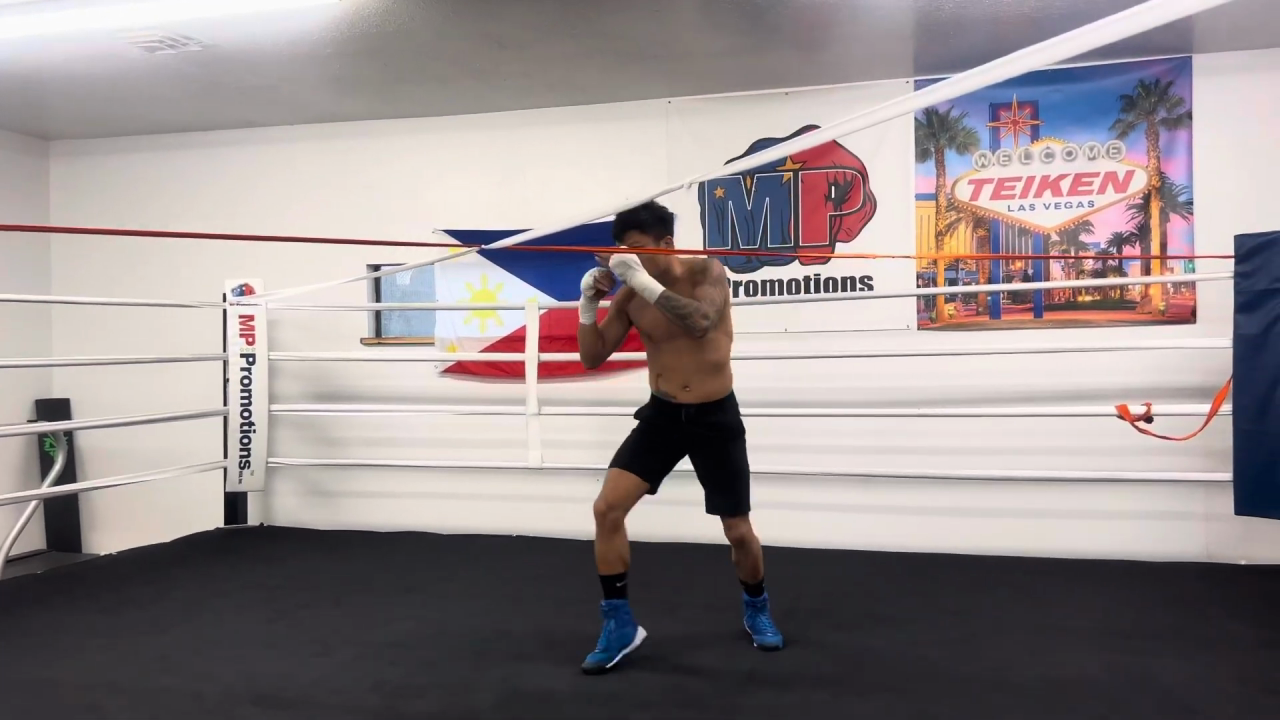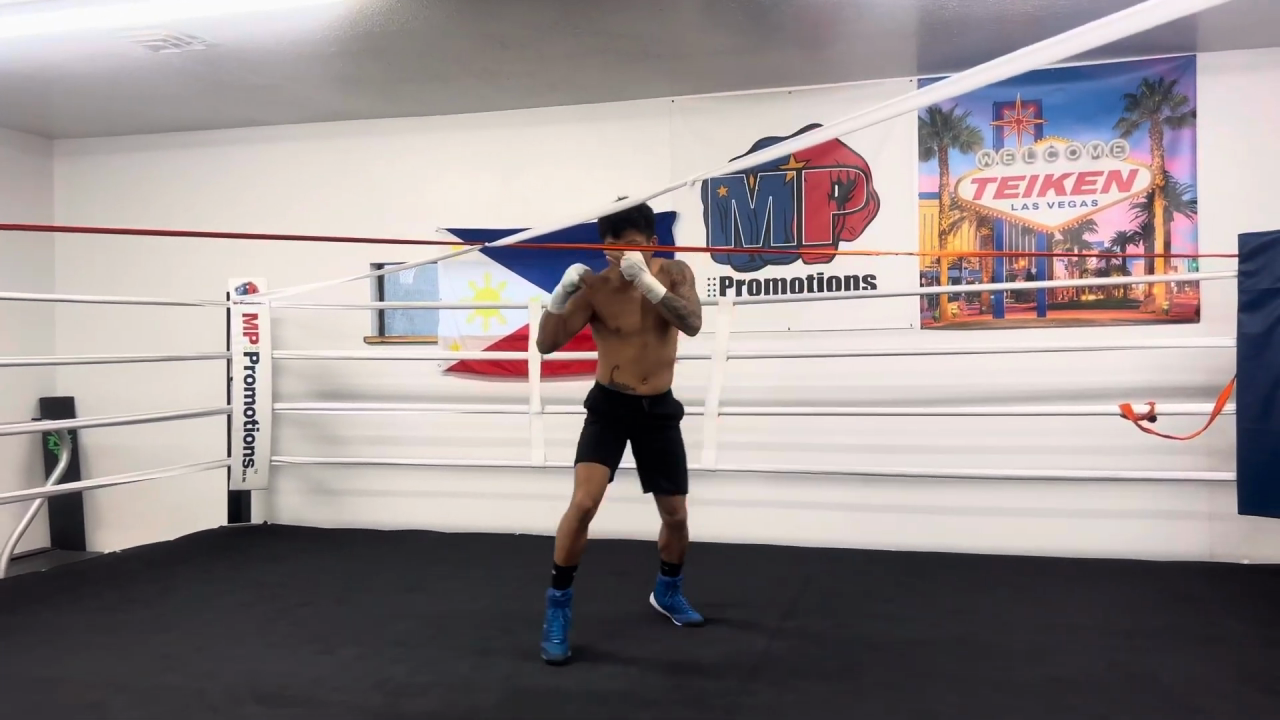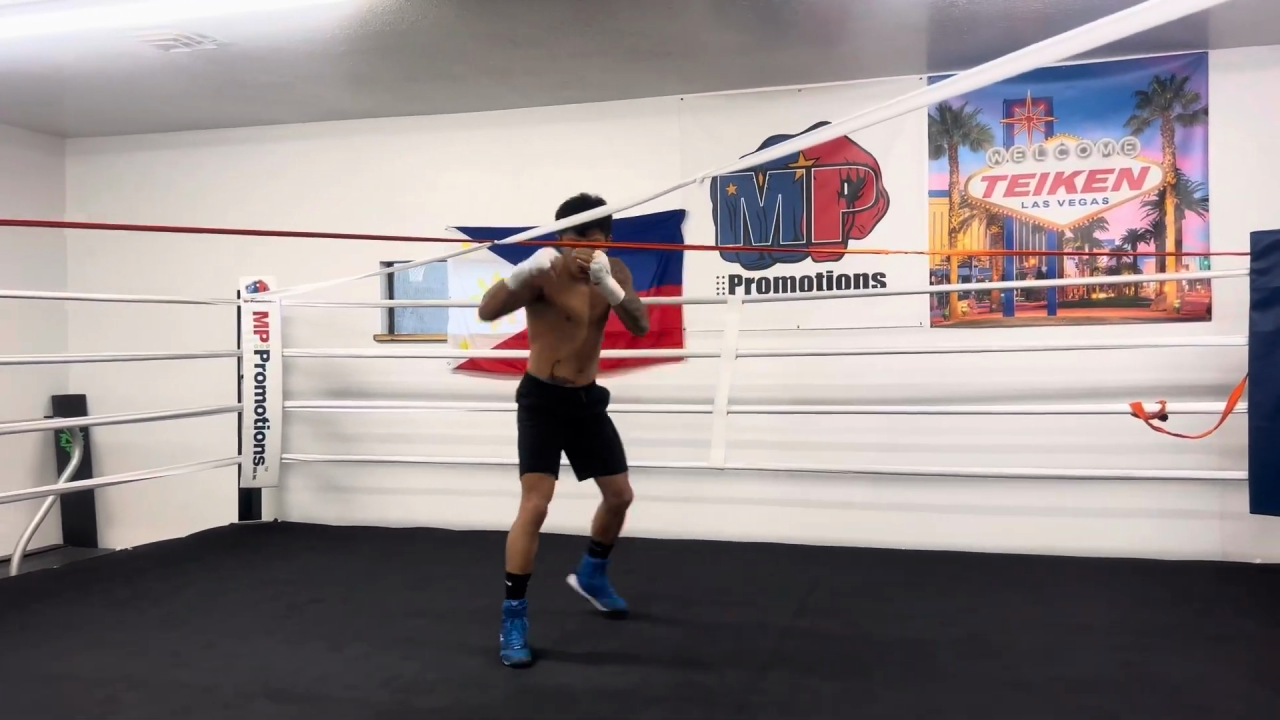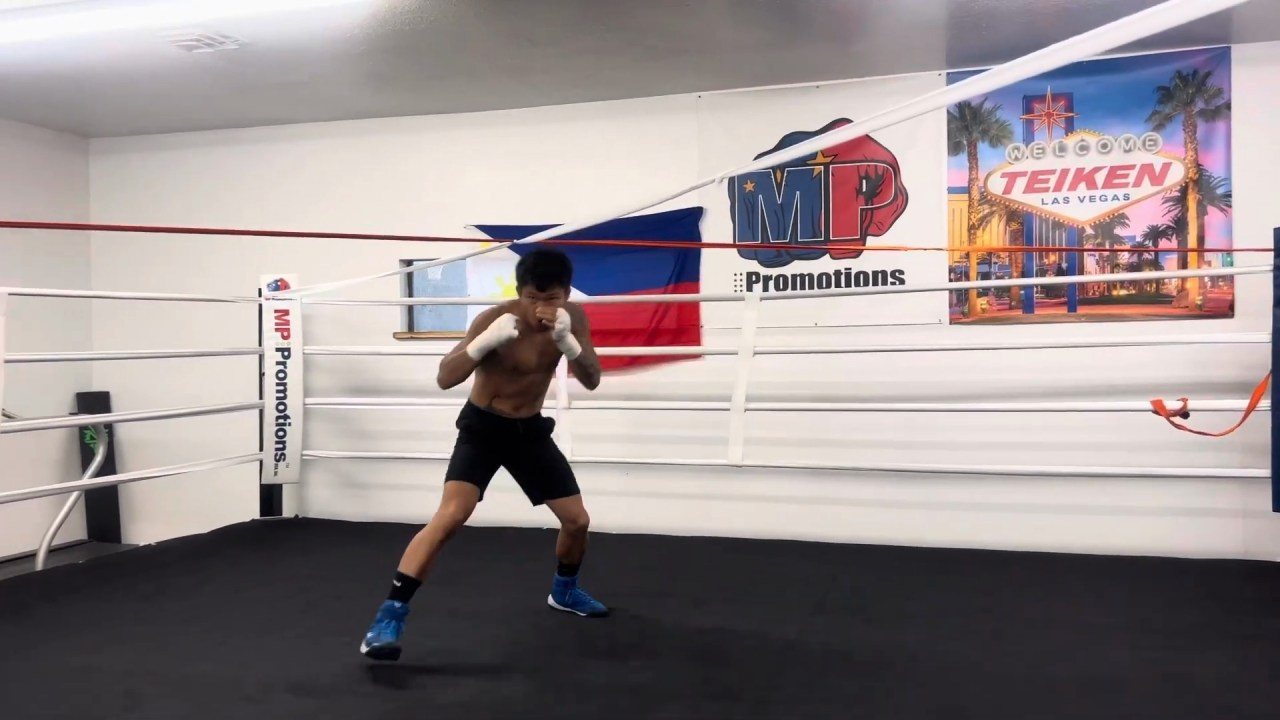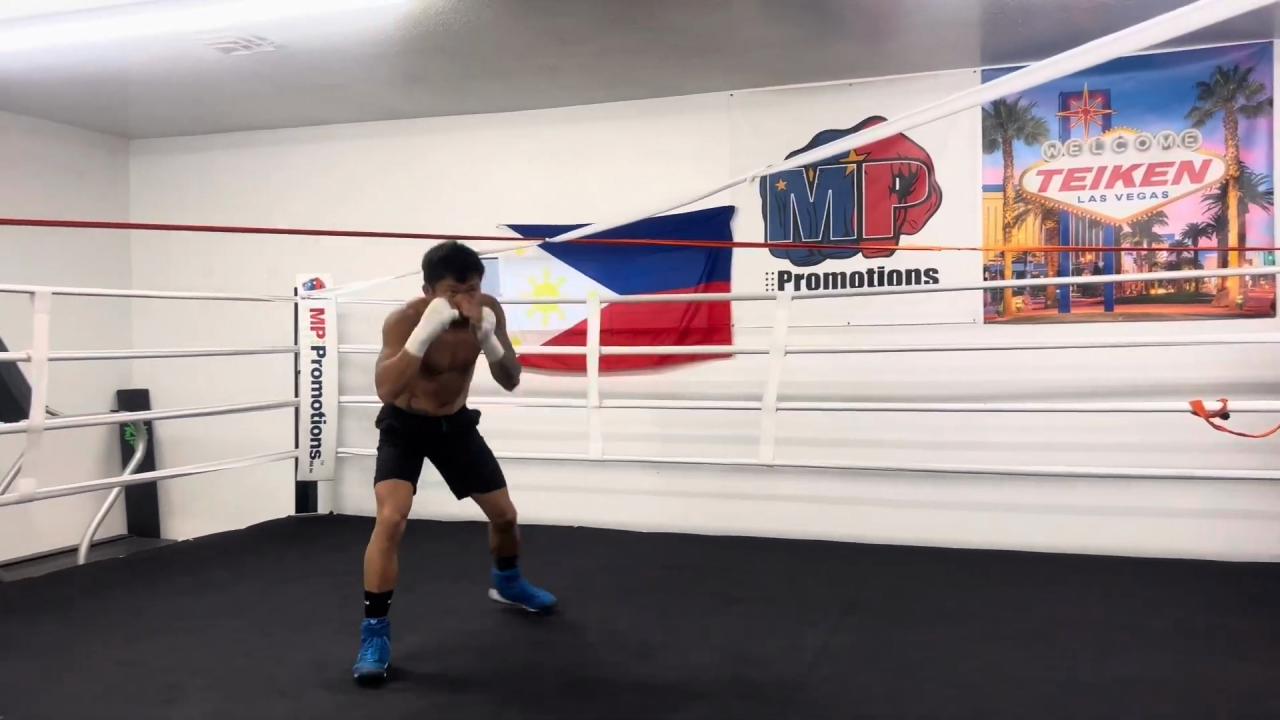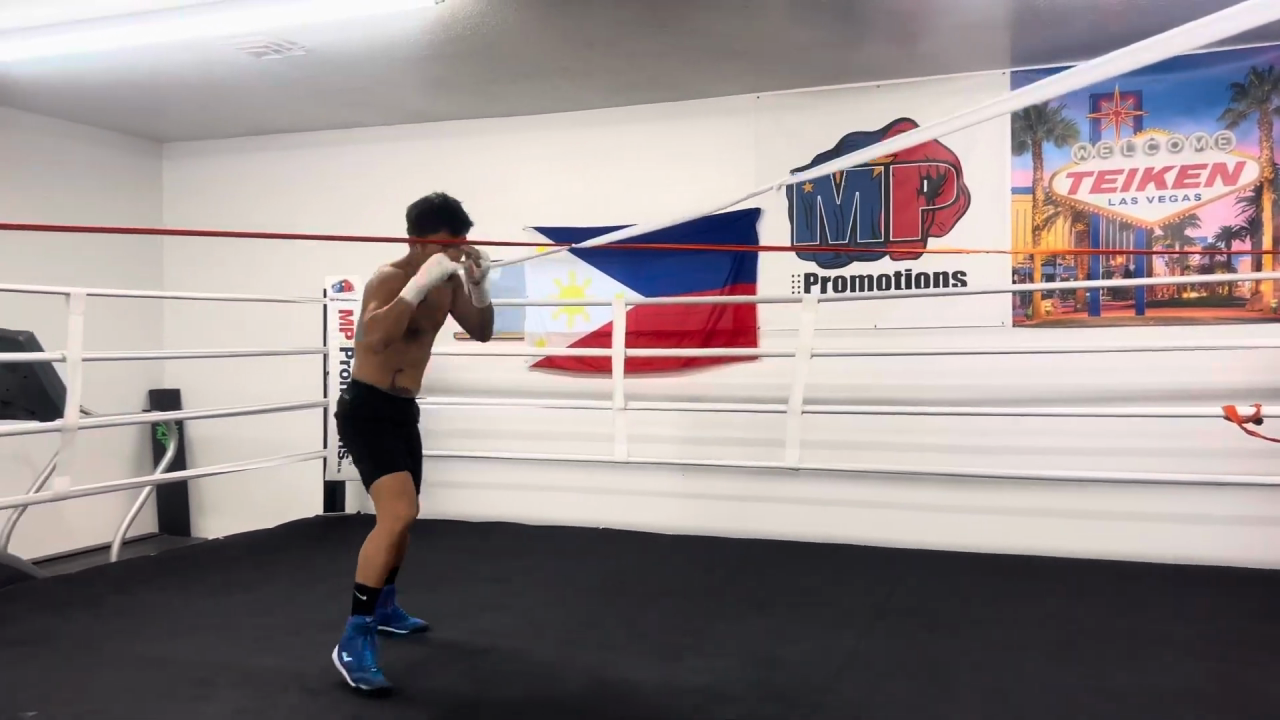
dt=0.3s
person 1, frame 1
left shoulder: (705, 271)
right shoulder: (629, 296)
left elbow: (704, 323)
right elbow: (591, 357)
left wrist: (648, 283)
right wrist: (589, 299)
left hip: (717, 417)
right hip: (661, 417)
left knee: (738, 531)
right knee: (608, 507)
left ankle: (756, 611)
right ankle: (618, 625)
person 1, frame 2
left shoulder: (674, 273)
right shoulder: (593, 287)
left elbow: (692, 323)
right elbow: (546, 344)
left wrist: (646, 281)
right wrist: (562, 292)
left hip: (659, 409)
right hip: (609, 406)
left knee: (675, 514)
right knee: (583, 505)
left ankle: (667, 592)
right ankle: (558, 609)
person 1, frame 3
left shoulder: (614, 270)
right shoulder: (543, 275)
left elbow: (640, 325)
right elbow: (488, 312)
left wrist: (607, 284)
right wrist: (524, 271)
left hip: (586, 399)
right hip: (541, 399)
left knee: (619, 496)
right knee: (535, 509)
left ankle: (592, 575)
right ankle: (513, 615)
person 1, frame 4
left shoulder: (573, 316)
right shoulder: (493, 319)
left elbow: (591, 380)
right elbow: (445, 379)
left wrist: (569, 342)
right wrist: (485, 342)
left hip: (530, 430)
right hip: (482, 427)
left knee: (577, 519)
right knee: (449, 518)
left ankle: (566, 590)
right ankle: (389, 619)
person 1, frame 5
left shoulder: (486, 311)
right shoulder: (404, 320)
left elbow: (511, 381)
right elbow: (386, 390)
left wrist: (493, 342)
right wrist: (424, 332)
left hip: (456, 423)
right hip: (404, 424)
left knee: (503, 514)
right knee: (390, 521)
left ankle: (508, 581)
right ankle: (375, 634)
person 1, frame 6
left shoulder: (448, 280)
right shoulder: (389, 279)
left elbow: (481, 332)
right elbow: (376, 338)
left wrist: (479, 285)
right wrist: (419, 283)
left hip: (403, 410)
right hip: (366, 409)
left knee: (405, 514)
right knee: (397, 515)
left ankle: (382, 606)
right ankle: (357, 640)
